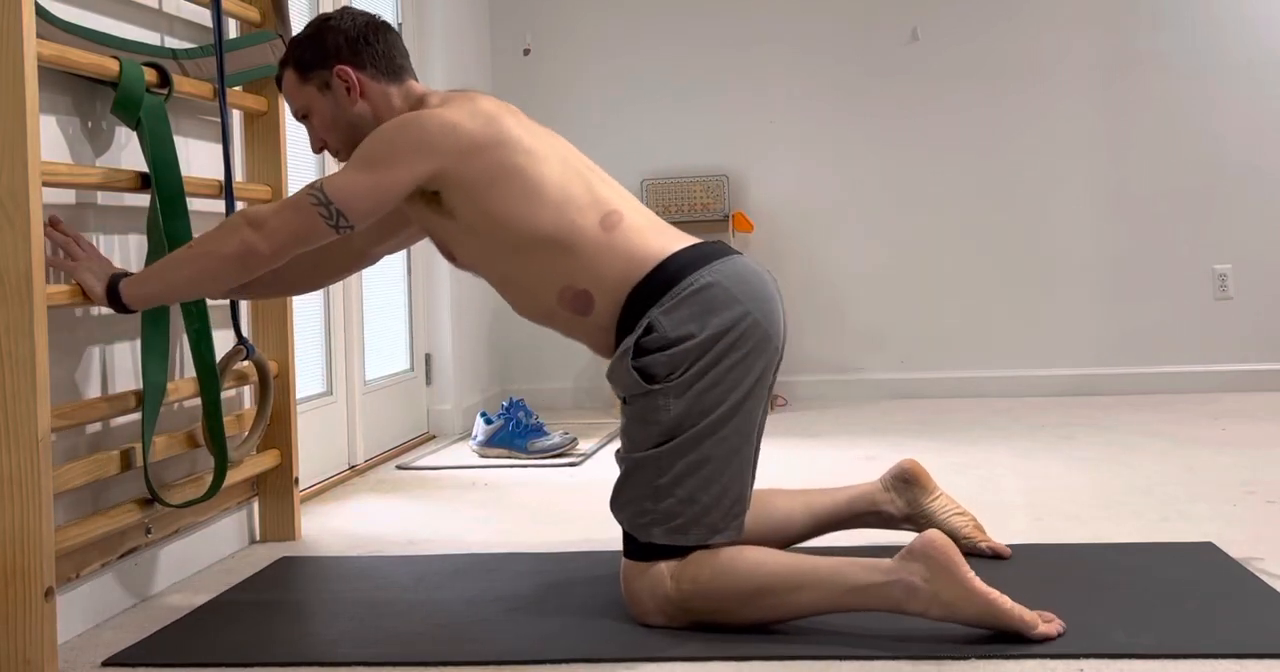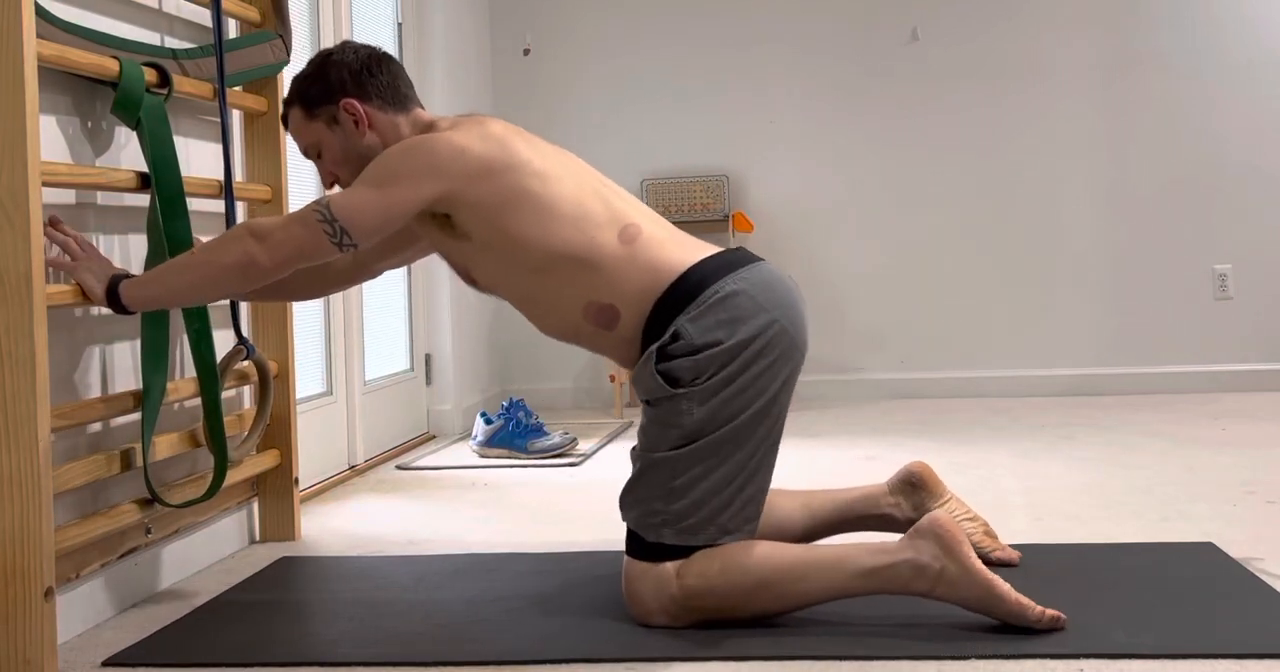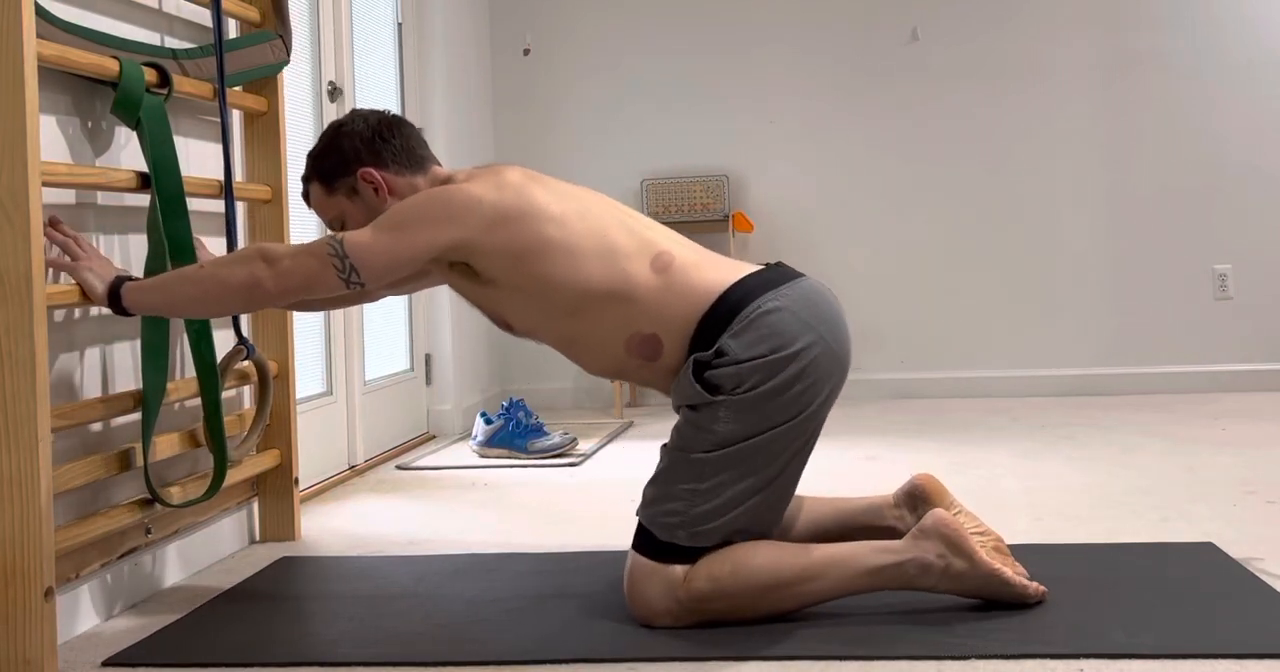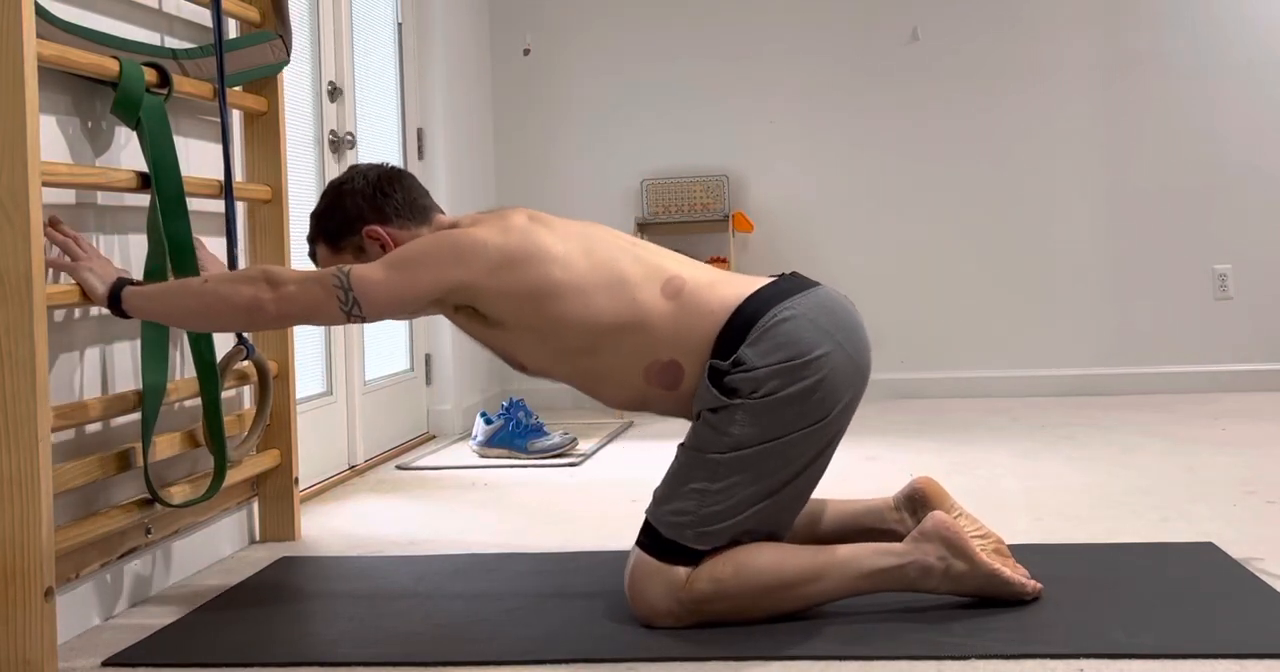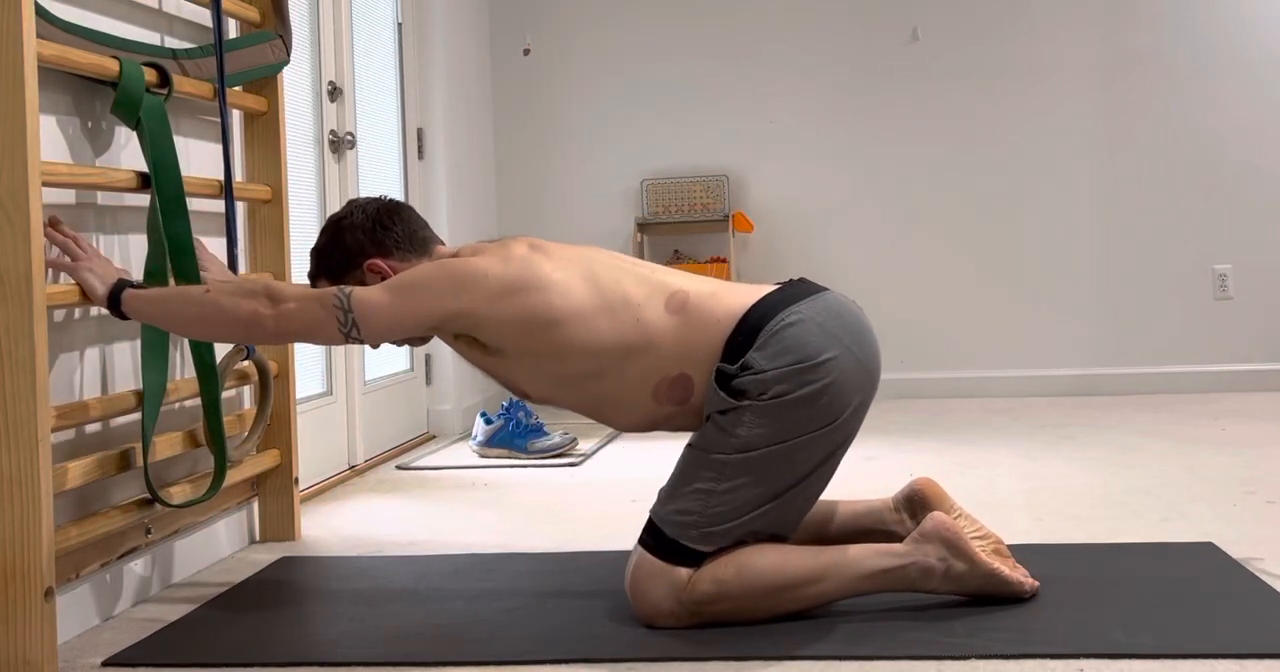
dt=0.4s
person 1, frame 1
left shoulder: (424, 131)
right shoulder: (445, 160)
left elbow: (269, 233)
right elbow: (334, 256)
left wrist: (123, 289)
right wrist: (207, 282)
left hip: (691, 320)
right hip: (722, 299)
left knee: (660, 589)
right knee: (698, 540)
left ankle: (911, 577)
right ankle: (888, 498)
person 1, frame 2
left shoulder: (430, 157)
right shoulder: (457, 176)
left elbow: (272, 248)
right elbow: (339, 267)
left wrist: (122, 288)
right wrist: (207, 282)
left hip: (717, 328)
right hip: (746, 306)
left knee: (662, 589)
right knee: (707, 537)
left ankle: (916, 558)
right ankle: (894, 499)
person 1, frame 3
left shoulder: (449, 209)
right shoulder: (480, 212)
left elbow: (278, 275)
right elbow: (335, 286)
left wrist: (122, 289)
right wrist: (211, 283)
left hip: (762, 346)
right hip: (789, 318)
left knee: (662, 588)
right knee: (709, 536)
left ankle: (917, 558)
right ankle: (898, 510)
person 1, frame 4
left shoulder: (454, 256)
right shoulder: (492, 244)
left elbow: (276, 300)
left wrist: (120, 291)
right wrist: (217, 287)
left hip: (780, 357)
right hip: (808, 328)
left knee: (662, 590)
right knee: (716, 542)
left ankle: (919, 557)
right ankle: (900, 513)
person 1, frame 5
left shoulder: (453, 285)
right shoulder: (494, 269)
left elbow: (272, 314)
left wrist: (119, 292)
right wrist: (222, 288)
left hip: (793, 360)
right hip: (819, 332)
left knee: (664, 589)
right knee: (715, 542)
left ankle: (917, 561)
right ankle: (902, 514)
